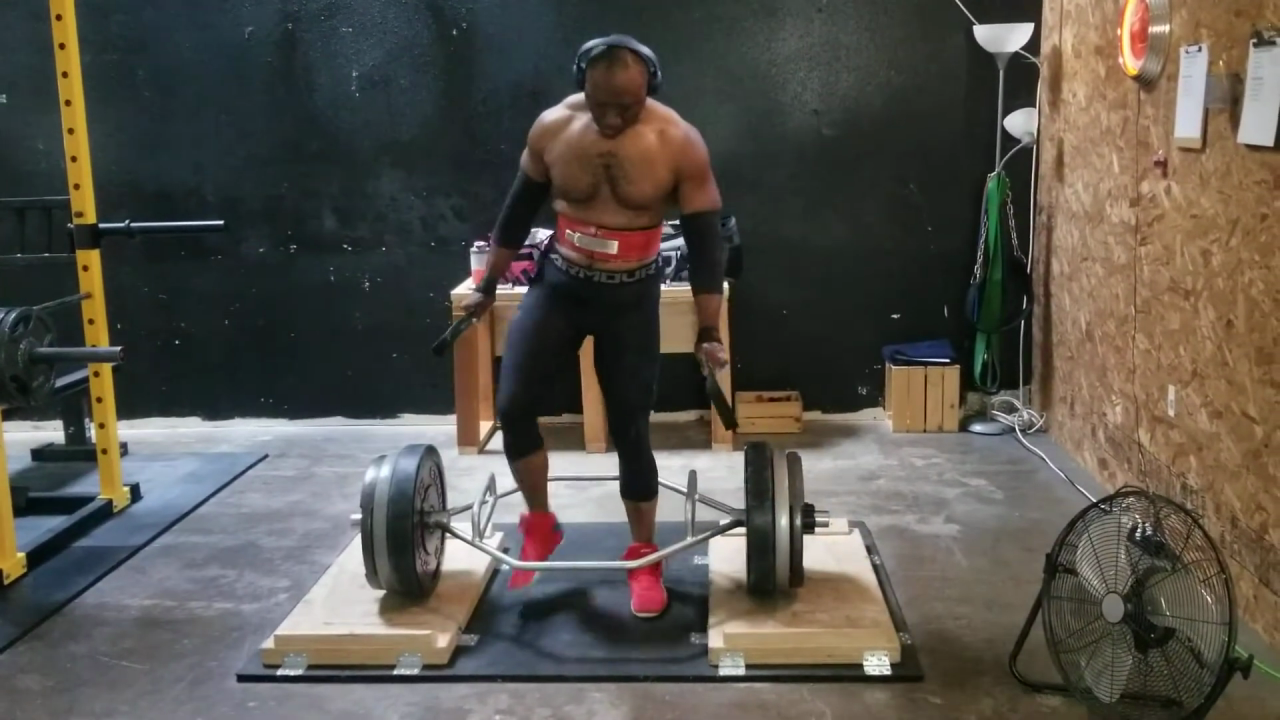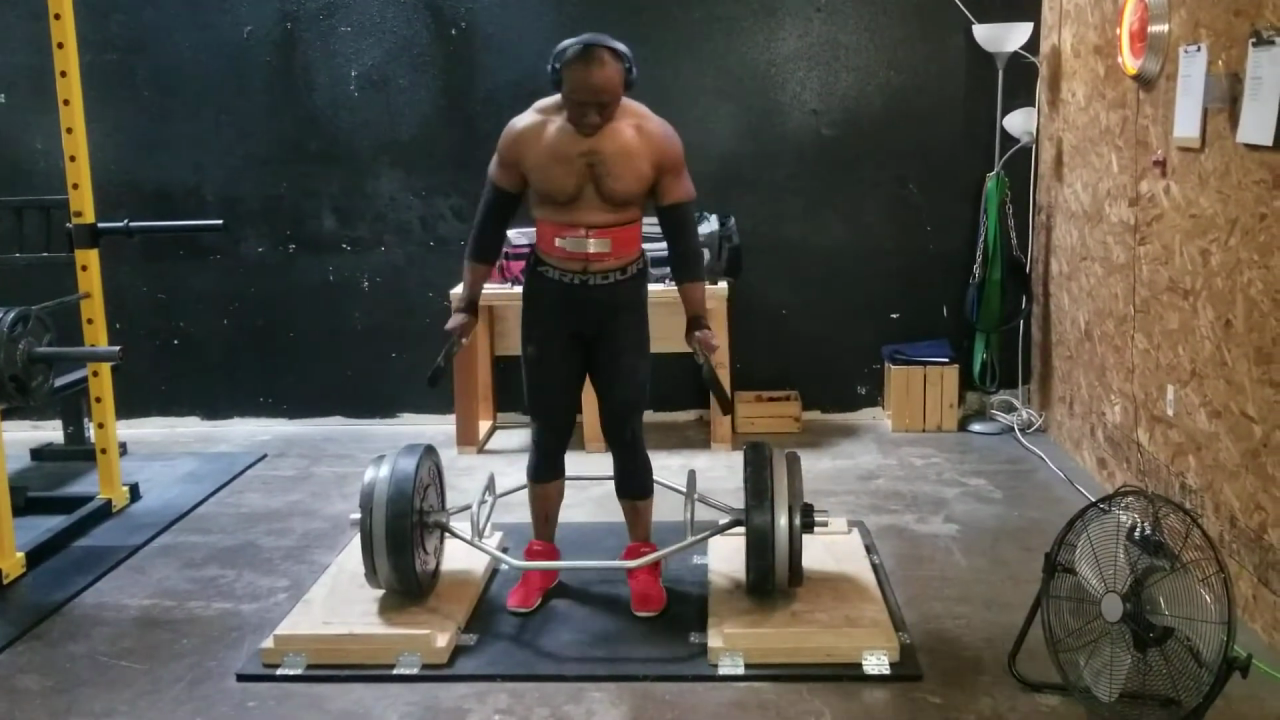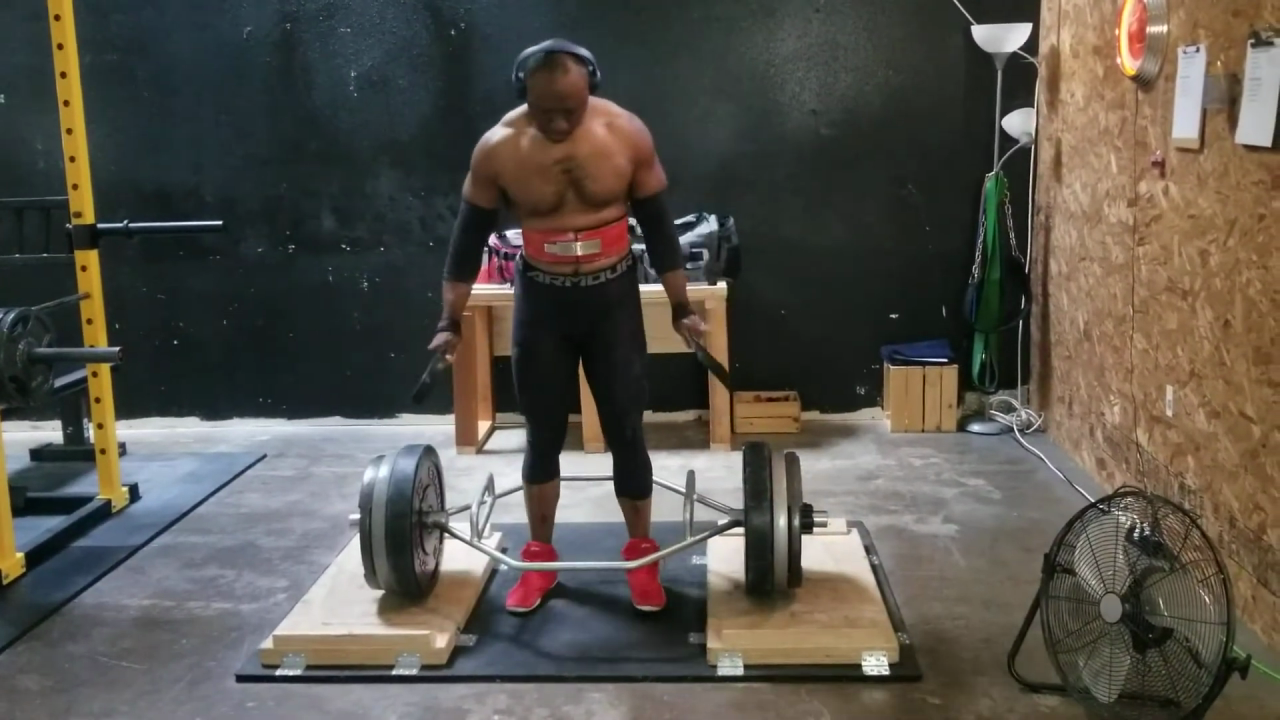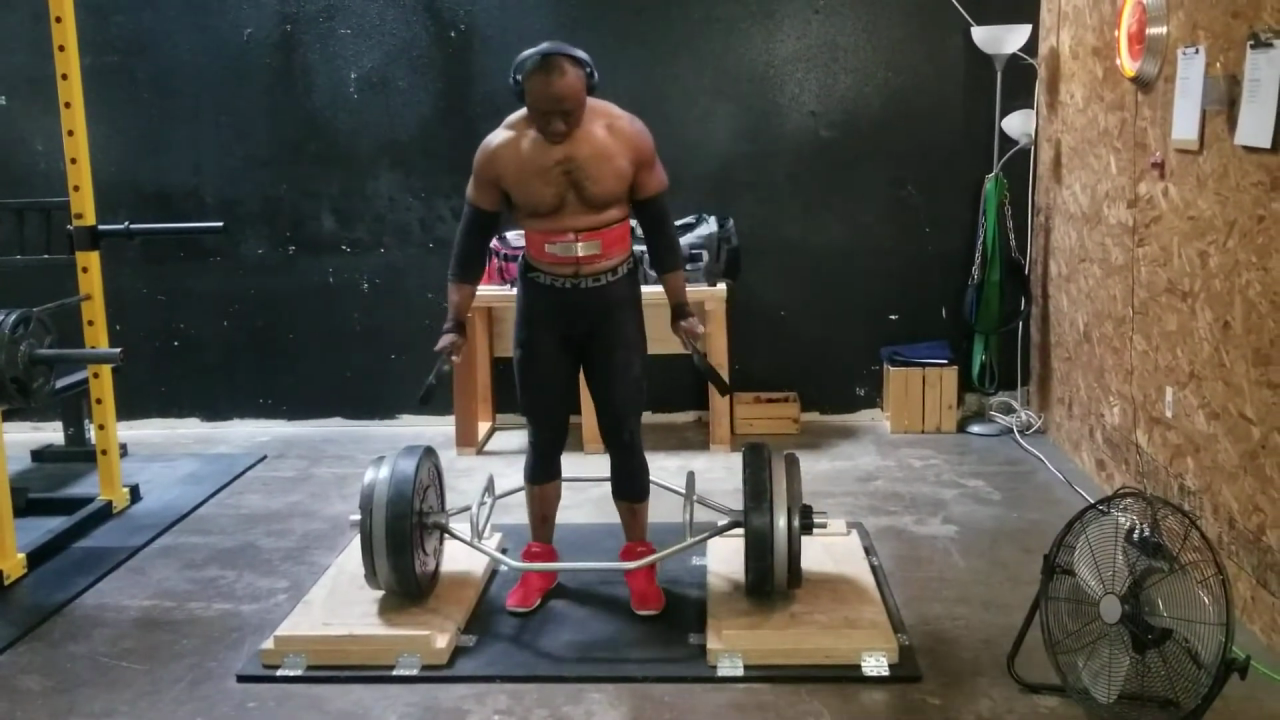
dt=0.2s
person 1, frame 1
left shoulder: (681, 144)
right shoulder: (552, 127)
left elbow: (705, 241)
right elbow: (519, 208)
left wrist: (708, 331)
right wrist: (486, 285)
left hip: (631, 296)
right hip: (558, 284)
left knee: (630, 431)
right knee: (512, 407)
left ankle: (644, 558)
right ankle: (538, 524)
person 1, frame 2
left shoulder: (655, 137)
right shoulder: (523, 133)
left elbow: (682, 233)
right elbow: (491, 221)
left wrist: (696, 320)
right wrist: (468, 304)
left hip: (621, 298)
right hip: (549, 295)
left knee: (625, 432)
right knee: (549, 433)
left ankle: (642, 557)
right ankle: (542, 556)
person 1, frame 3
left shoulder: (627, 133)
right shoulder: (497, 148)
left elbow: (658, 225)
right elbow: (469, 236)
left wrist: (681, 306)
right wrist: (451, 321)
left hip: (613, 297)
right hip: (540, 300)
left knee: (625, 430)
right knee: (543, 433)
left ankle: (641, 553)
right ankle: (540, 557)
person 1, frame 4
left shoulder: (628, 135)
right shoulder: (498, 150)
left elbow: (658, 226)
right elbow: (474, 239)
left wrist: (679, 309)
right wrist: (456, 322)
left hip: (614, 299)
right hip: (542, 302)
left knee: (623, 434)
right knee: (545, 434)
left ankle: (638, 557)
right ankle: (540, 557)
